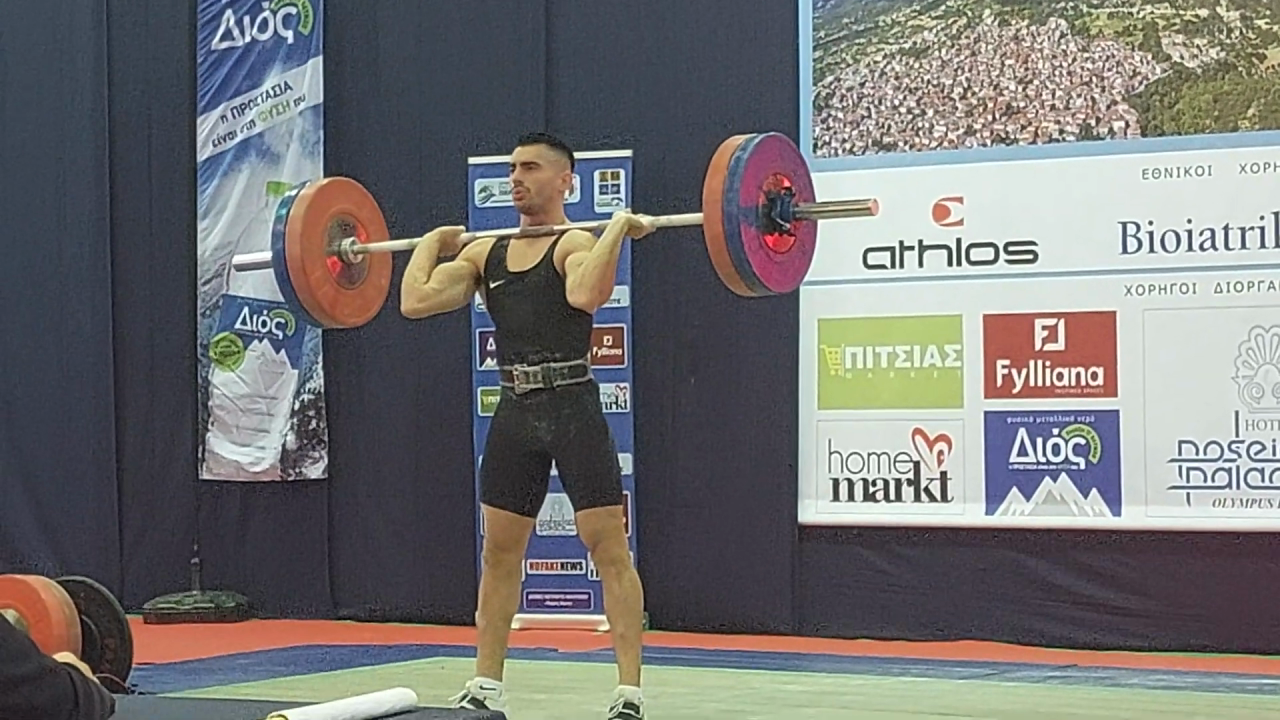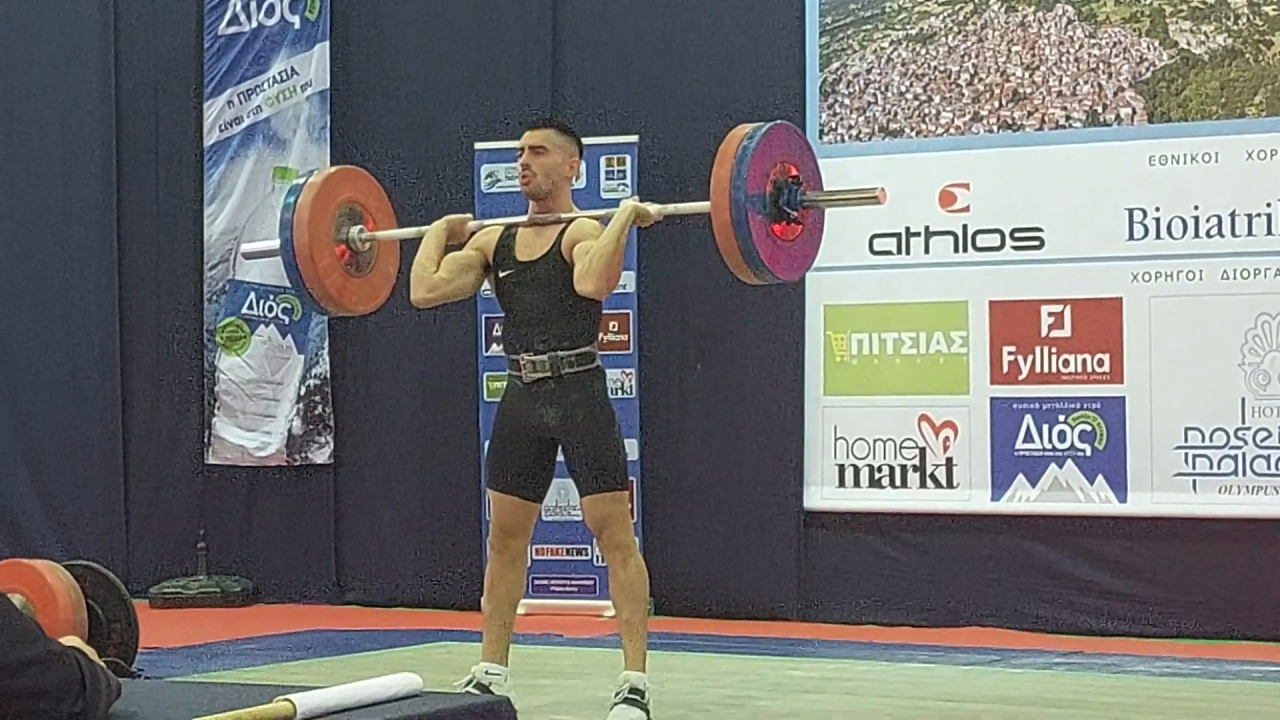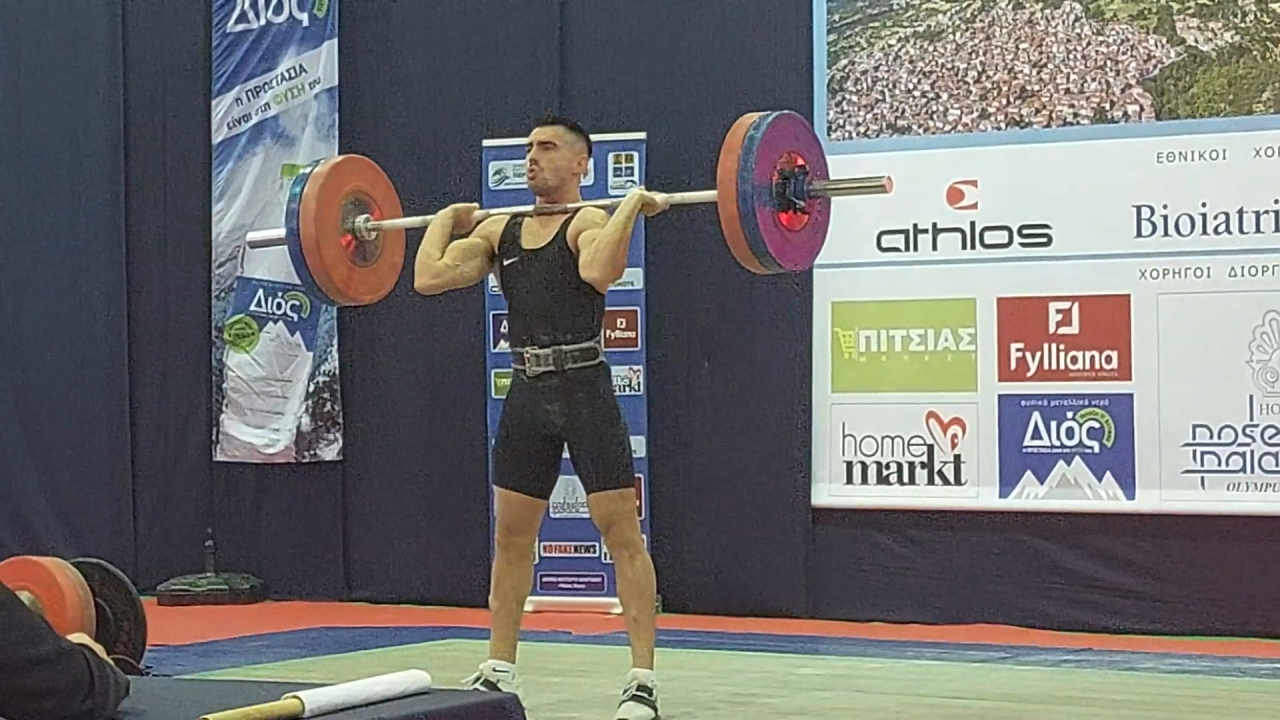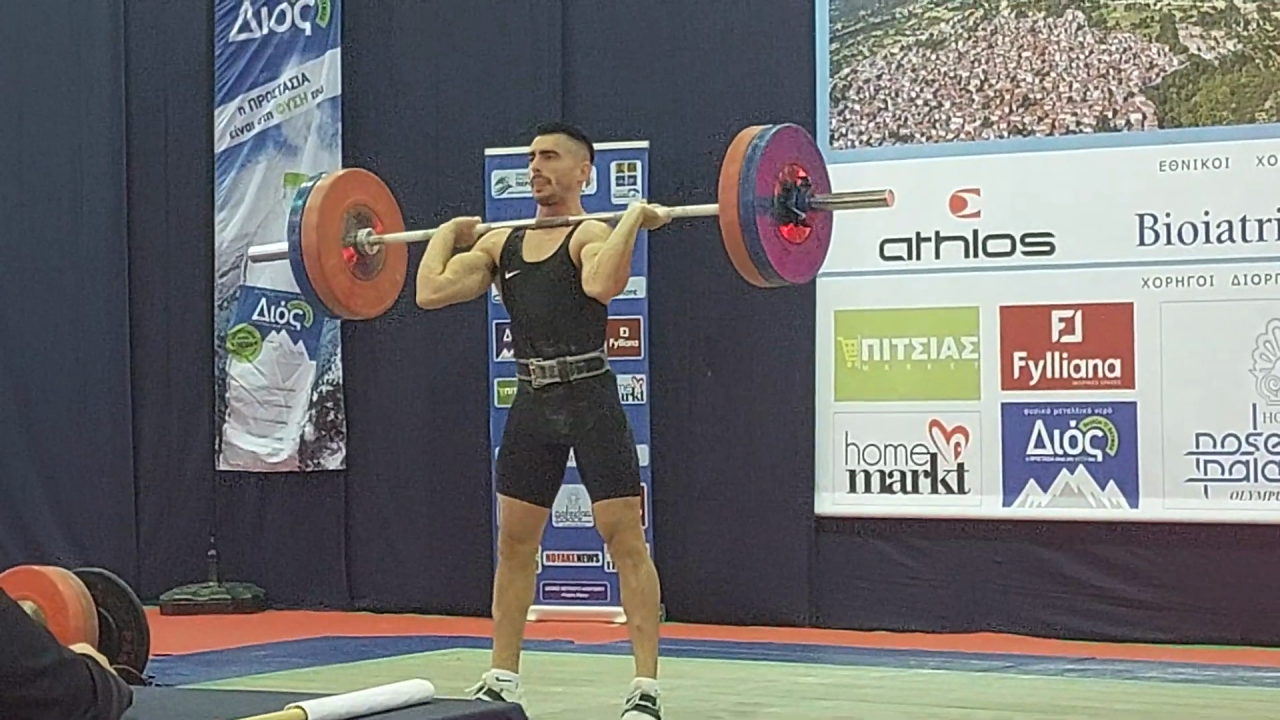
dt=0.5s
person 1, frame 1
left shoulder: (579, 244)
right shoulder: (484, 252)
left elbow: (584, 295)
right elbow: (415, 302)
left wrist: (618, 227)
right wrist: (430, 244)
left hip: (571, 406)
right hip: (514, 412)
left knee: (609, 551)
right knee: (498, 554)
person 1, frame 2
left shoulder: (586, 231)
right shoulder: (493, 240)
left elbow: (592, 284)
right elbow: (425, 291)
left wrist: (626, 216)
right wrist: (439, 231)
left hip: (578, 393)
right hip: (521, 398)
left knee: (614, 536)
right knee: (504, 539)
right ankle: (491, 671)
person 1, frame 3
left shoulder: (592, 222)
right shoulder: (497, 230)
left elbow: (597, 271)
right elbow: (429, 278)
left wrist: (632, 205)
right wrist: (443, 220)
left hip: (583, 388)
right hip: (526, 393)
left knee: (621, 533)
right knee: (510, 535)
right ankle: (498, 668)
person 1, frame 4
left shoulder: (594, 234)
right shoulder: (500, 243)
left elbow: (600, 286)
right elbow: (431, 293)
left wrist: (635, 218)
right wrist: (445, 235)
left hip: (588, 397)
right hip: (532, 403)
left knee: (625, 542)
right knee: (514, 543)
